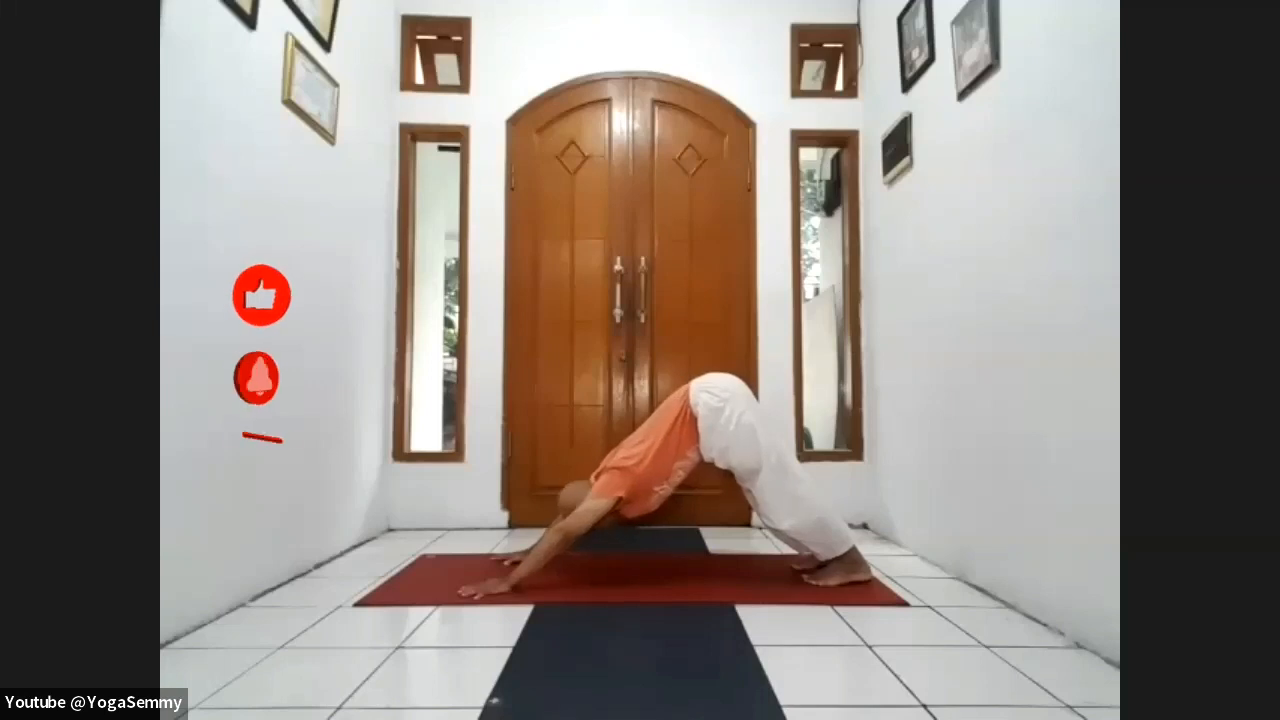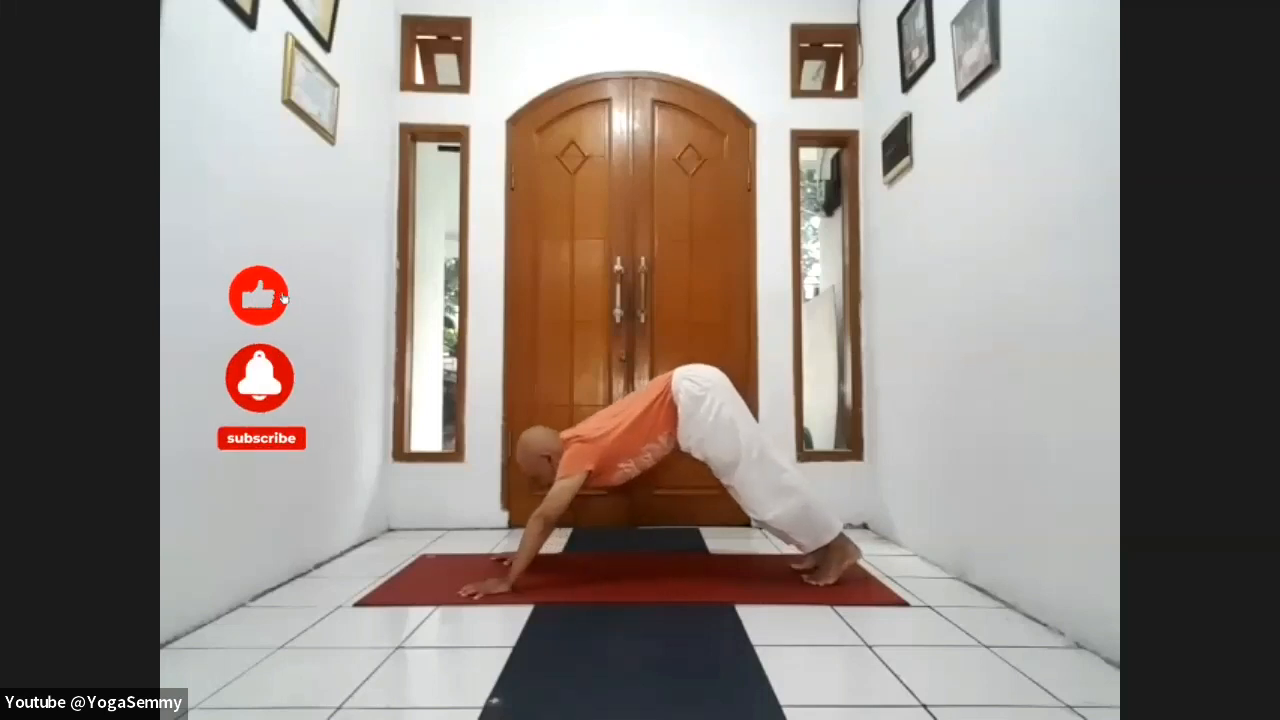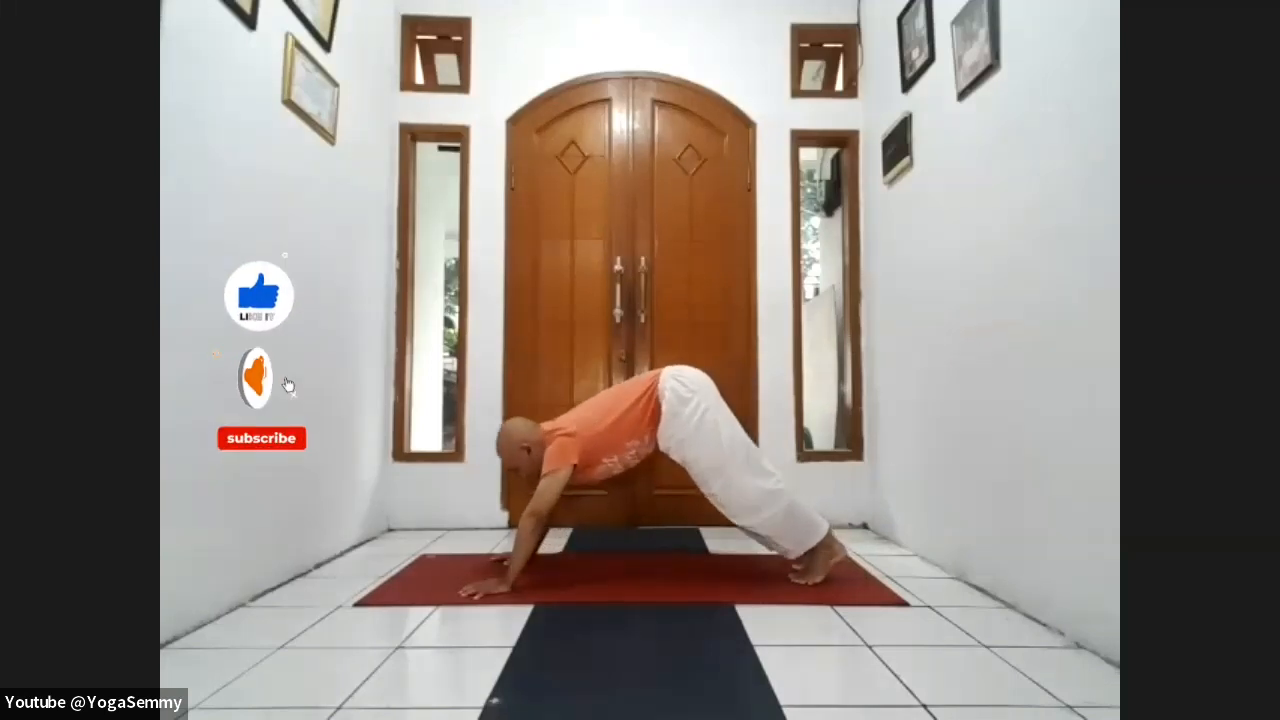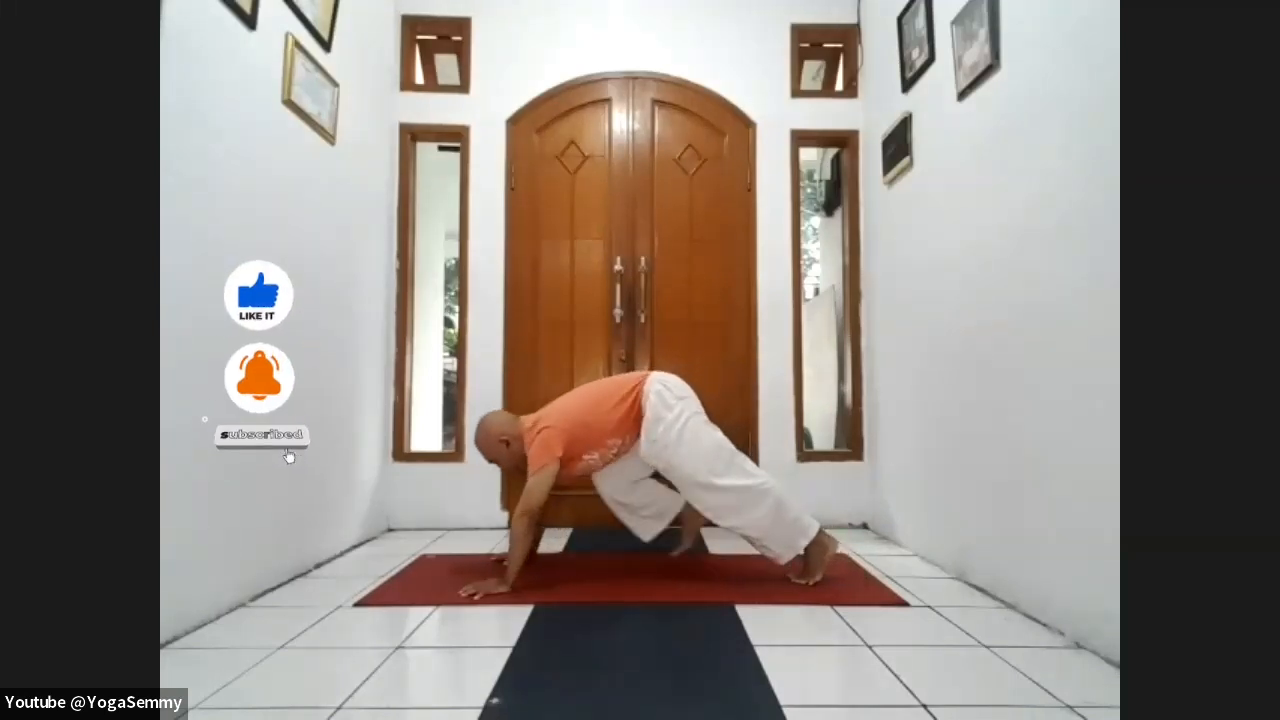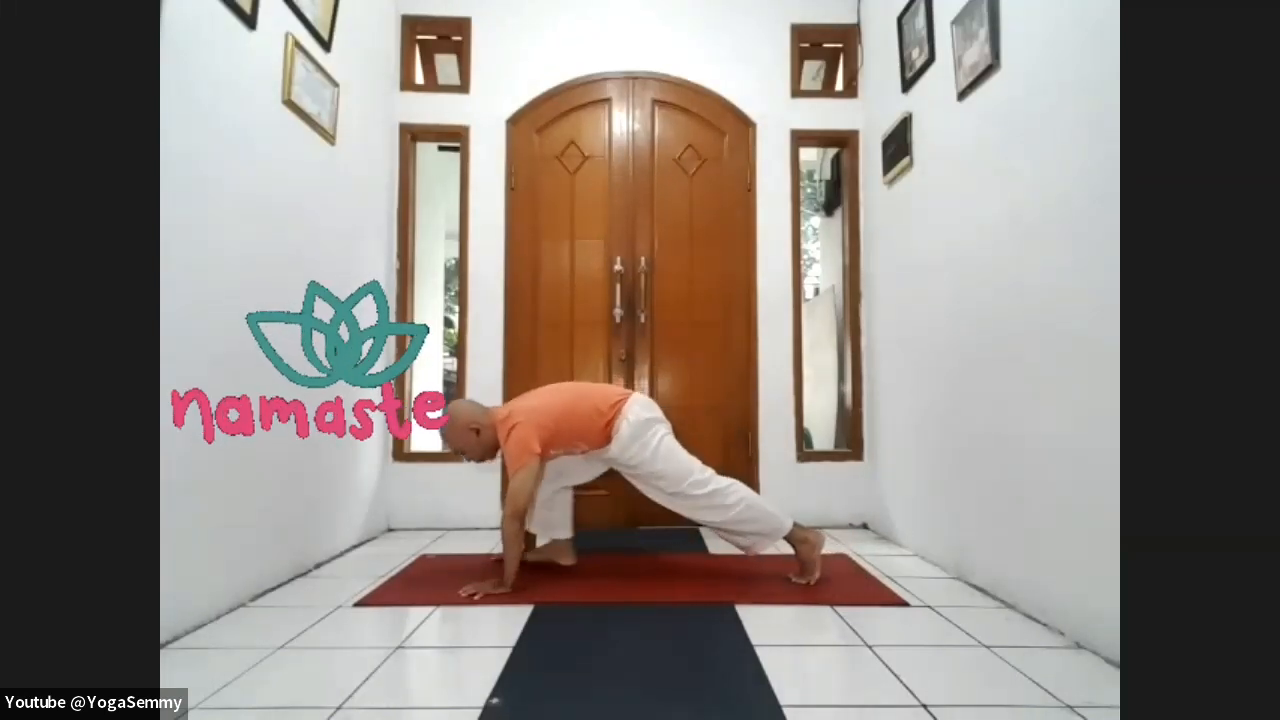
dt=1s
person 1, frame 1
left shoulder: (614, 484)
right shoulder: (610, 482)
left elbow: (566, 531)
right elbow: (566, 522)
left wrist: (509, 581)
right wrist: (534, 553)
left hip: (713, 405)
right hip: (711, 400)
left knee: (774, 483)
right knee: (769, 481)
left ankle: (848, 560)
right ankle: (826, 550)
person 1, frame 2
left shoulder: (576, 454)
right shoulder: (573, 447)
left elbow: (544, 516)
right elbow: (548, 516)
left wrist: (507, 580)
right wrist: (524, 555)
left hip: (695, 395)
right hip: (691, 394)
left knee: (758, 476)
right knee: (755, 474)
left ankle: (836, 546)
right ankle: (823, 546)
person 1, frame 3
left shoulder: (560, 446)
right shoulder: (556, 438)
left elbow: (535, 514)
right elbow: (542, 513)
left wrist: (506, 579)
right wrist: (523, 556)
left hip: (678, 397)
right hip: (676, 394)
left knee: (740, 482)
right knee: (735, 481)
left ankle: (821, 544)
right ankle: (807, 543)
person 1, frame 4
left shoulder: (542, 437)
right shoulder: (537, 430)
left elbow: (526, 512)
right elbow: (534, 509)
left wrist: (505, 579)
right wrist: (523, 554)
left hip: (660, 404)
right hip: (652, 405)
left knee: (721, 480)
right knee: (612, 481)
left ankle: (814, 542)
right ankle: (689, 515)
person 1, frame 5
left shoulder: (516, 430)
right shoulder: (509, 418)
left elbow: (514, 511)
right elbow: (523, 500)
left wrist: (505, 581)
right wrist: (515, 551)
left hip: (629, 426)
right hip: (610, 428)
left knee: (697, 488)
right knee: (550, 473)
left ankle: (801, 537)
right ankle: (560, 546)
